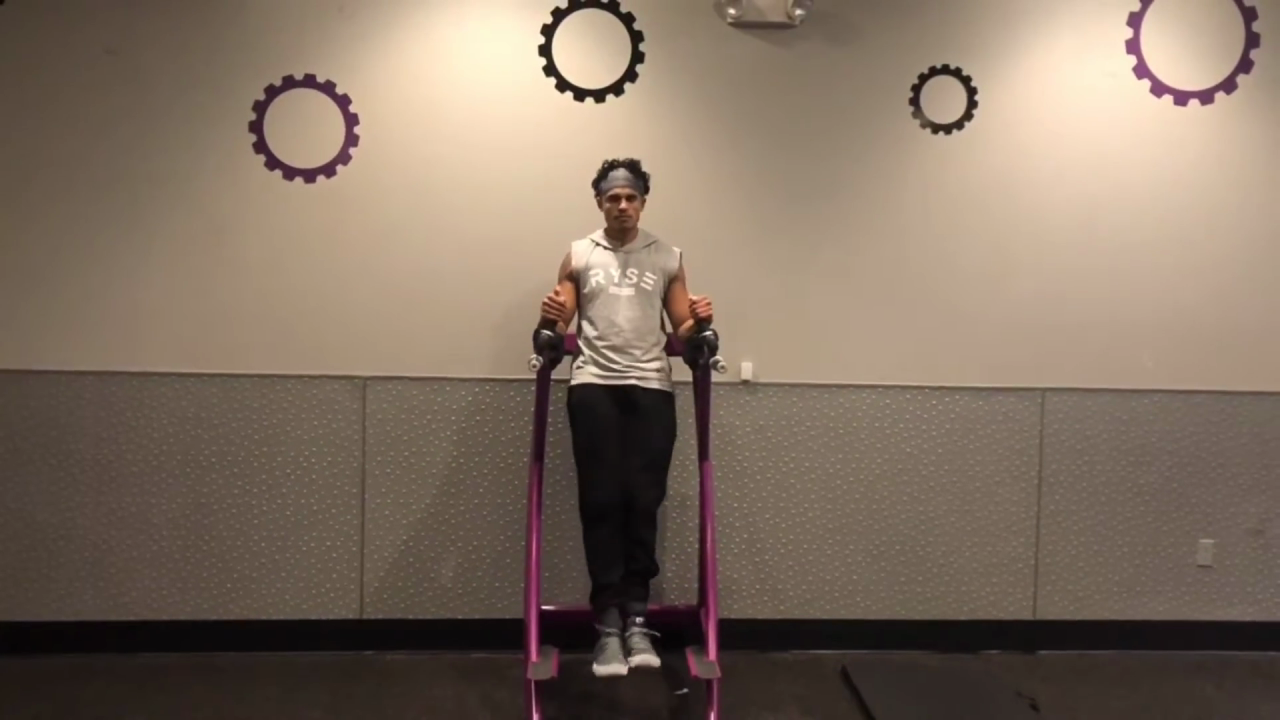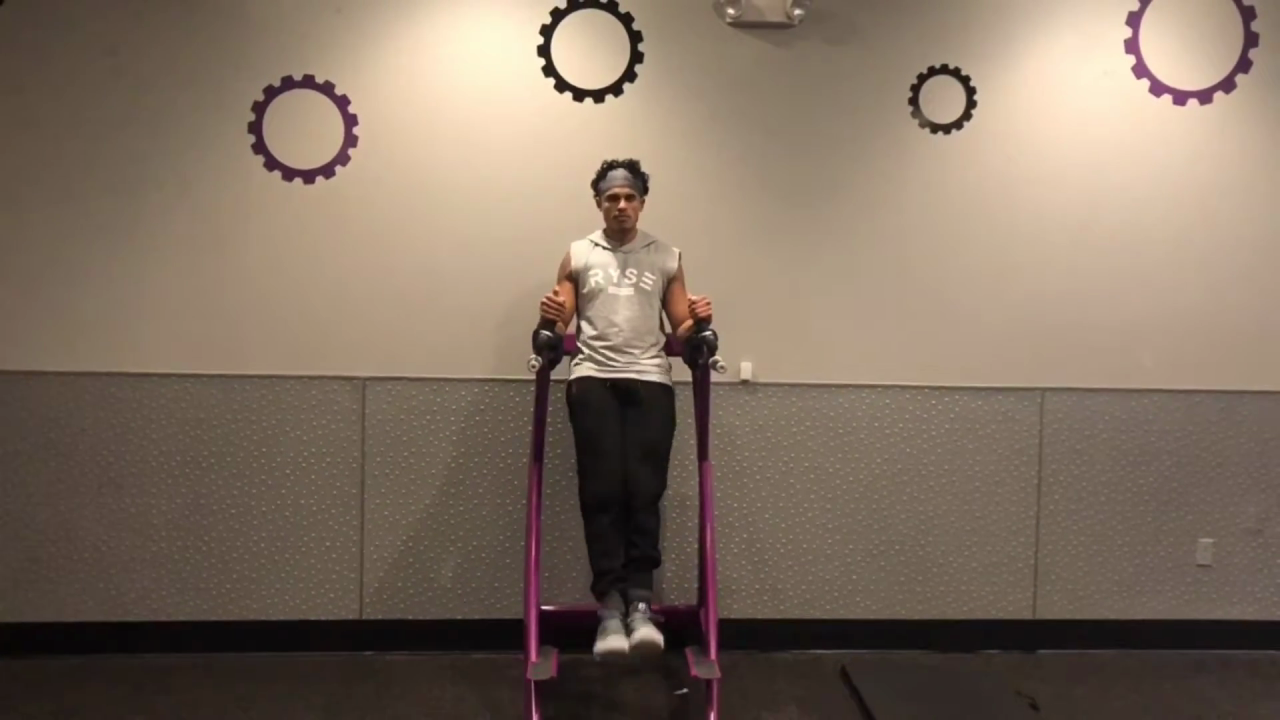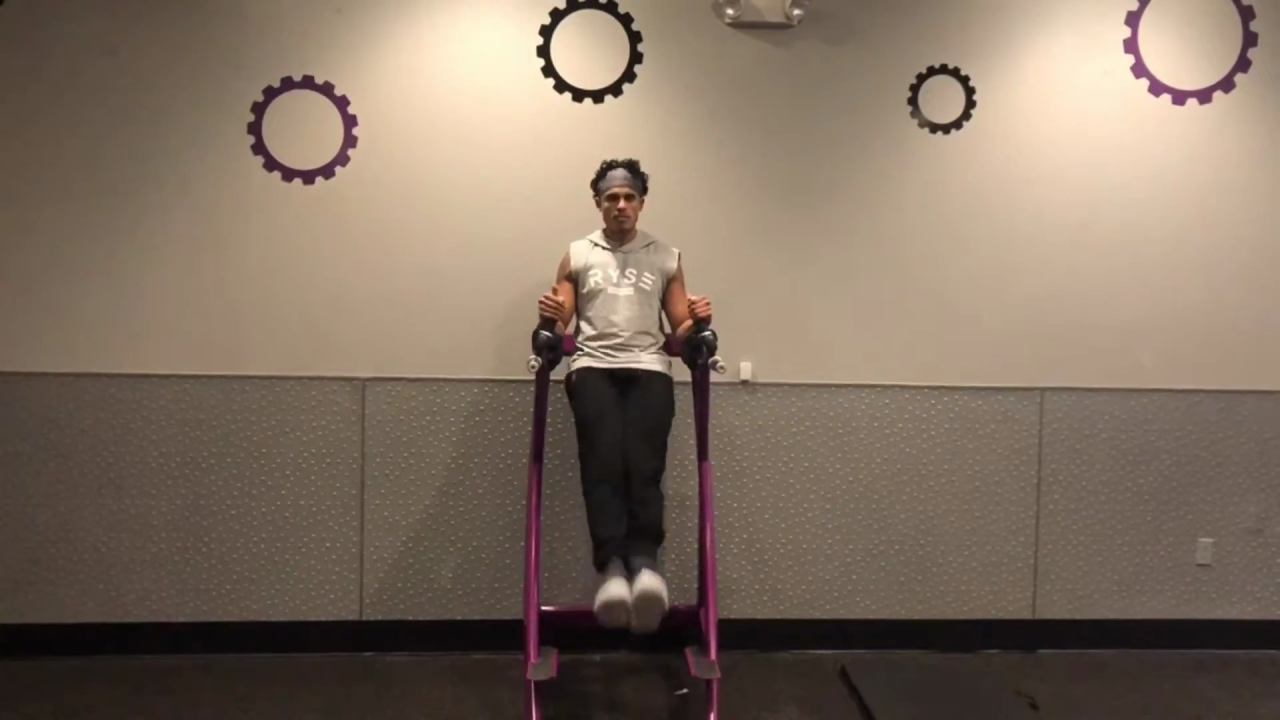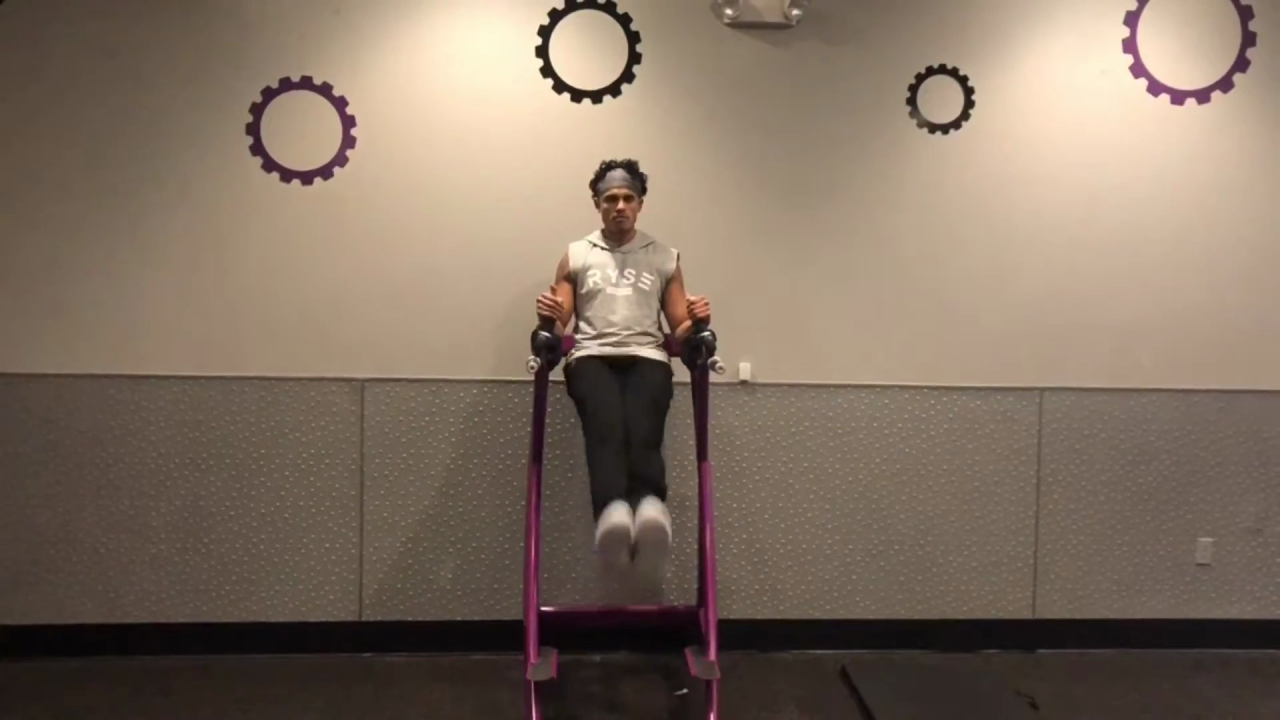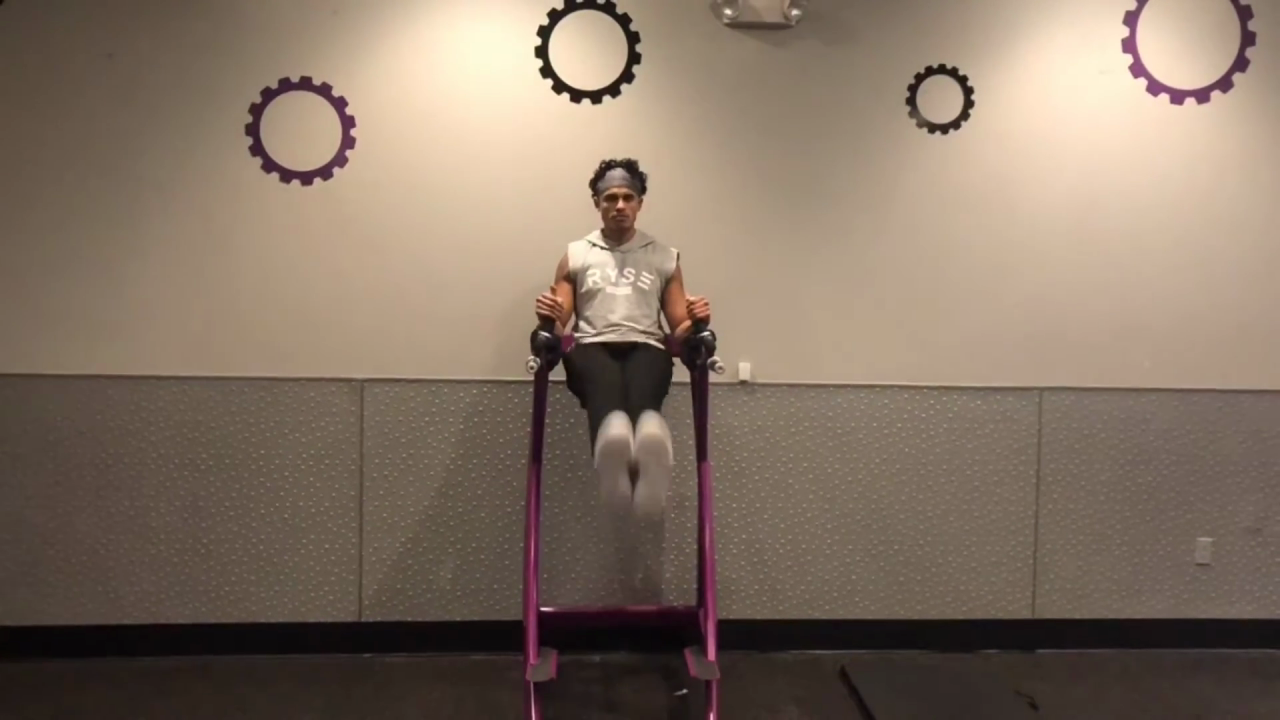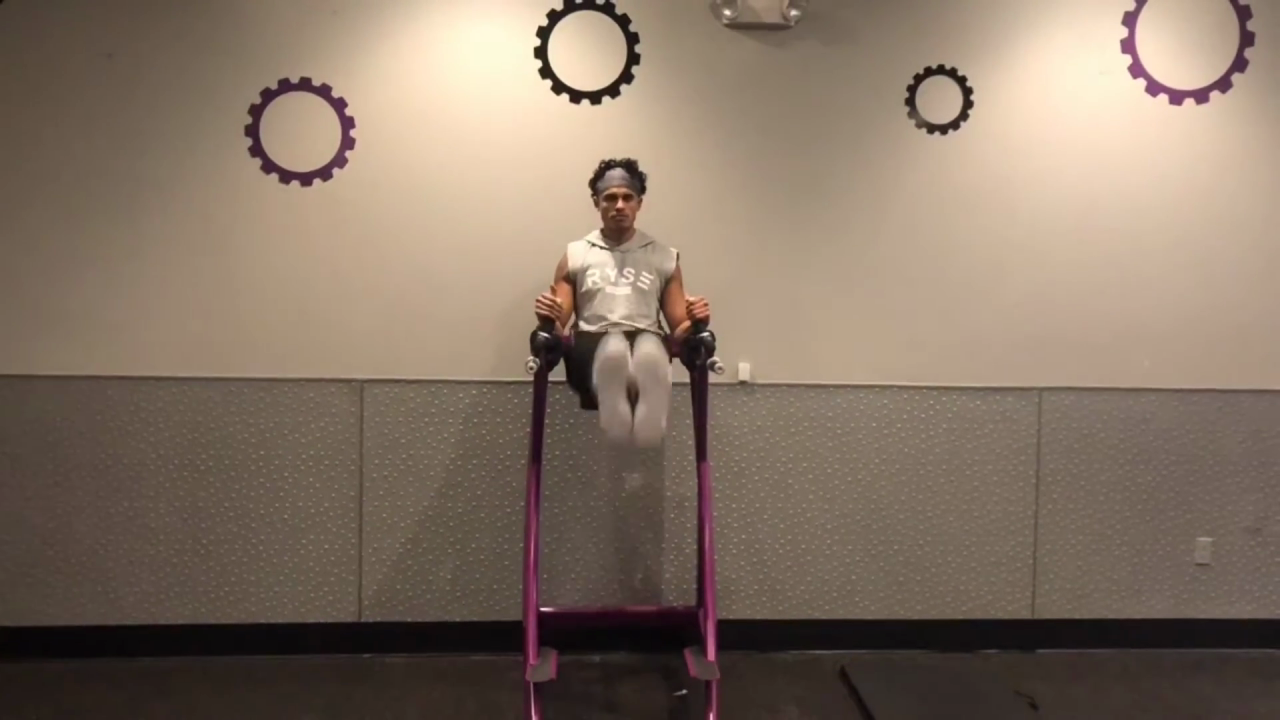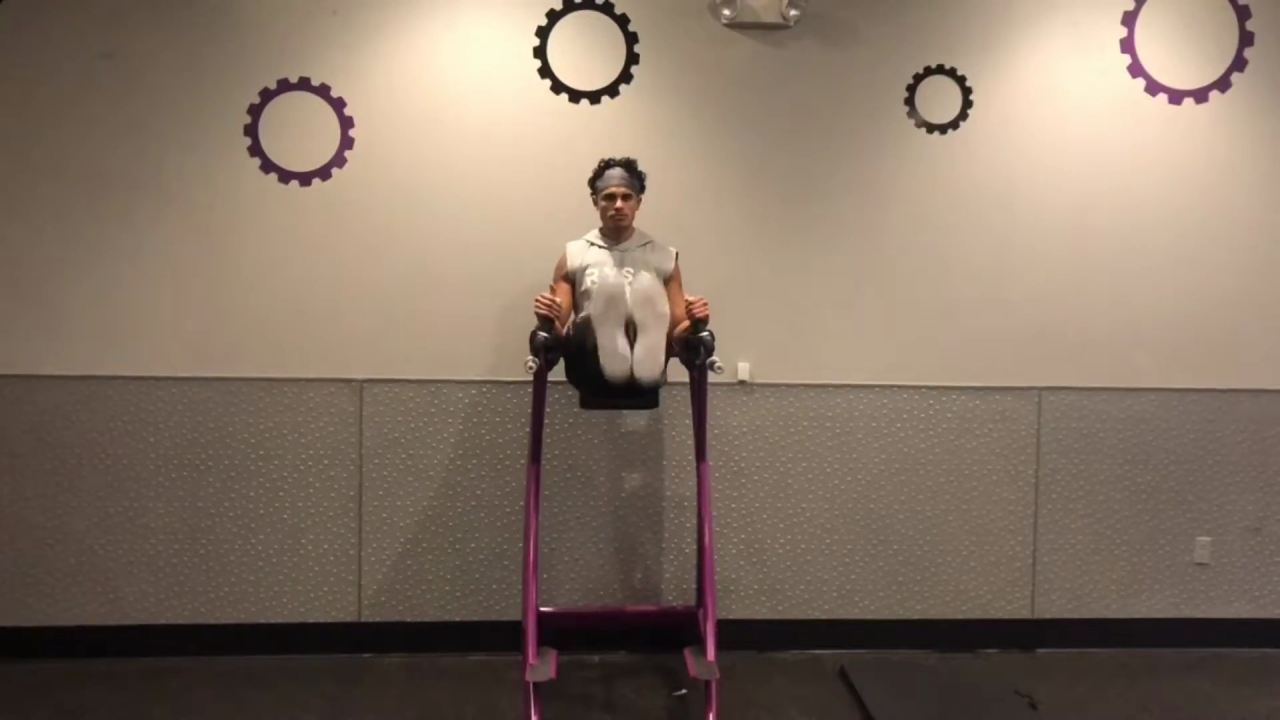
dt=0.1s
person 1, frame 1
left shoulder: (668, 257)
right shoulder: (578, 255)
left elbow: (682, 332)
right elbow: (558, 328)
left wrist: (699, 322)
right wrist: (551, 319)
left hip: (650, 386)
right hip: (593, 384)
left knee: (642, 501)
right knee: (601, 501)
left ankle: (635, 617)
right ankle: (609, 621)
person 1, frame 2
left shoulder: (667, 257)
right shoulder: (577, 255)
left elbow: (682, 332)
right elbow: (558, 327)
left wrist: (699, 321)
right wrist: (548, 319)
left hip: (648, 378)
right hip: (593, 375)
left knee: (644, 485)
right knee: (602, 483)
left ankle: (640, 599)
right ankle: (612, 602)
person 1, frame 3
left shoulder: (666, 257)
right shoulder: (577, 255)
left elbow: (680, 331)
right elbow: (559, 327)
left wrist: (698, 322)
right wrist: (549, 319)
left hip: (648, 369)
right hip: (593, 368)
left knee: (643, 463)
right knee: (602, 460)
left ankle: (643, 566)
right ankle: (612, 569)
person 1, frame 4
left shoulder: (665, 258)
right shoulder: (576, 255)
left elbow: (681, 332)
right elbow: (559, 325)
left wrist: (697, 320)
right wrist: (548, 315)
left hip: (647, 357)
right hip: (592, 357)
left knee: (644, 429)
right knee: (605, 420)
left ankle: (648, 512)
right ankle: (613, 514)
person 1, frame 5
left shoulder: (665, 256)
right shoulder: (576, 254)
left elbow: (679, 327)
right elbow: (558, 324)
left wrist: (695, 322)
right wrist: (548, 319)
left hip: (645, 348)
right hip: (592, 349)
left knee: (643, 393)
right knee: (604, 387)
left ankle: (646, 471)
right ankle: (615, 472)
person 1, frame 6
left shoulder: (664, 258)
right shoulder: (574, 256)
left elbow: (680, 334)
right elbow: (557, 327)
left wrist: (695, 321)
right wrist: (549, 320)
left knee: (649, 354)
right knee: (601, 352)
left ankle: (644, 406)
right ankle: (614, 400)
person 1, frame 7
left shoulder: (663, 256)
right shoulder: (574, 256)
left elbow: (677, 331)
right elbow: (556, 331)
left wrist: (694, 322)
right wrist: (548, 318)
right hip: (587, 363)
left knee: (651, 320)
right knee: (594, 330)
left ankle: (644, 353)
right ankle: (610, 342)
